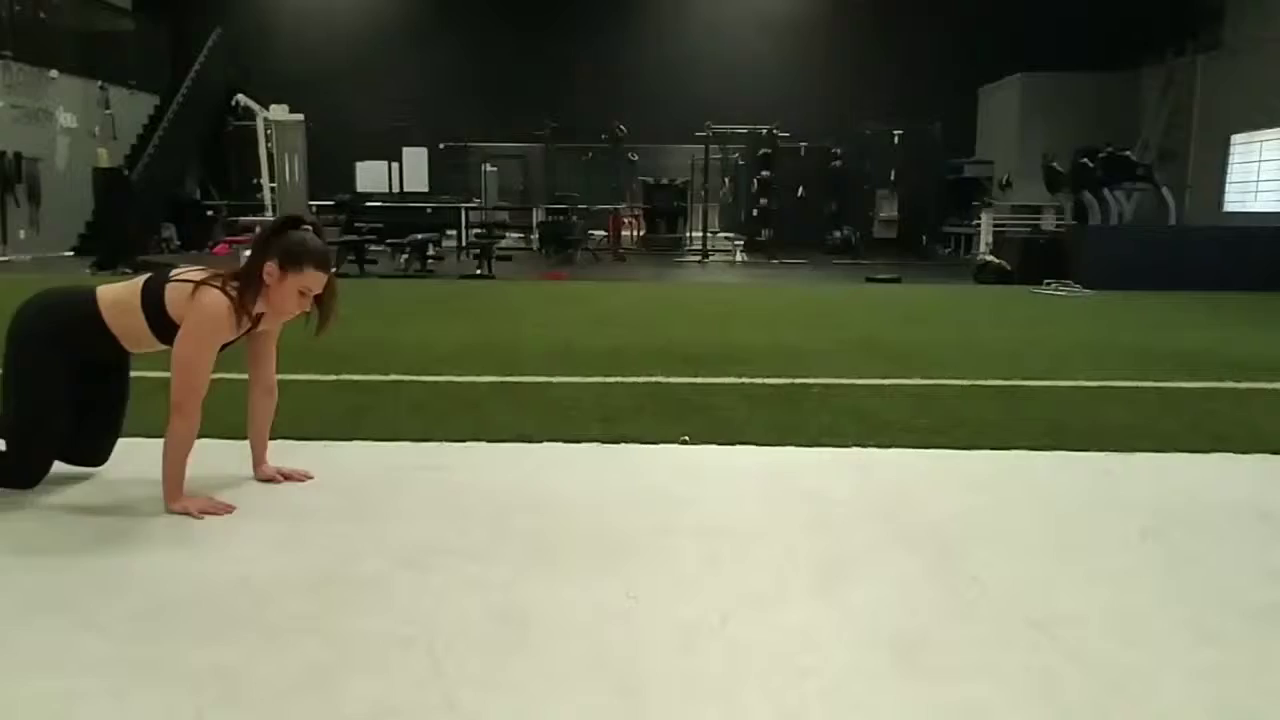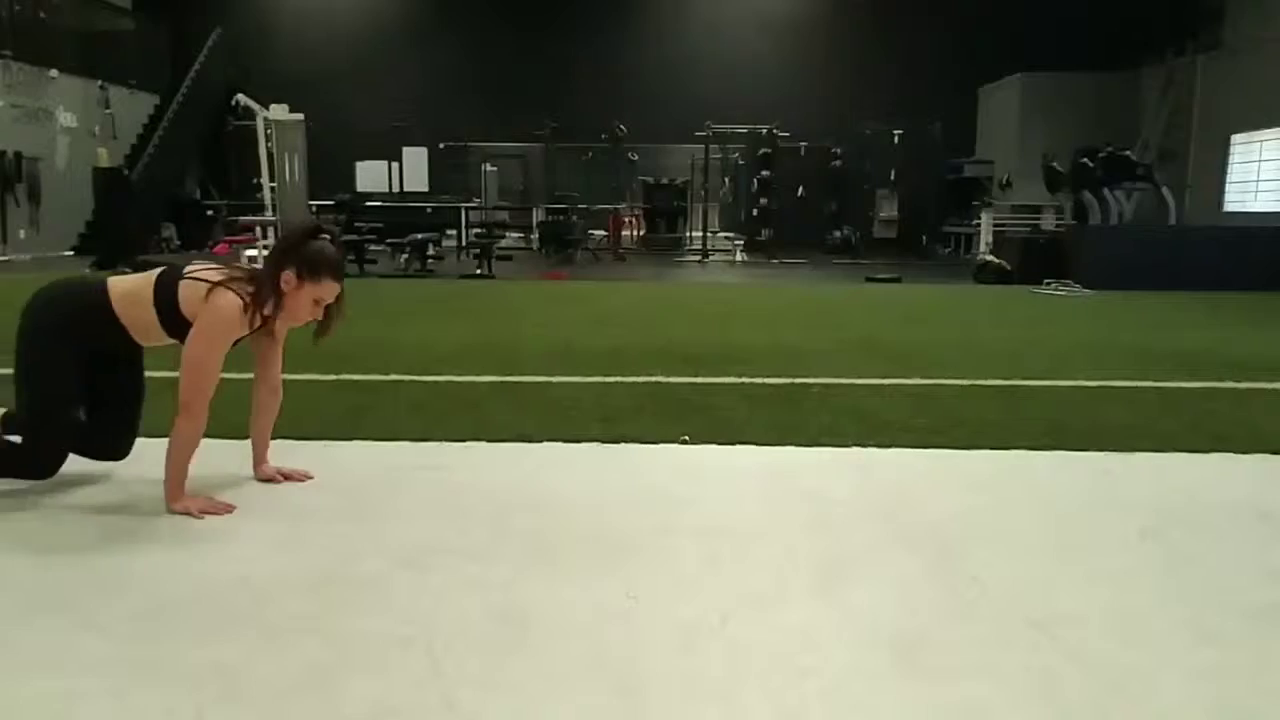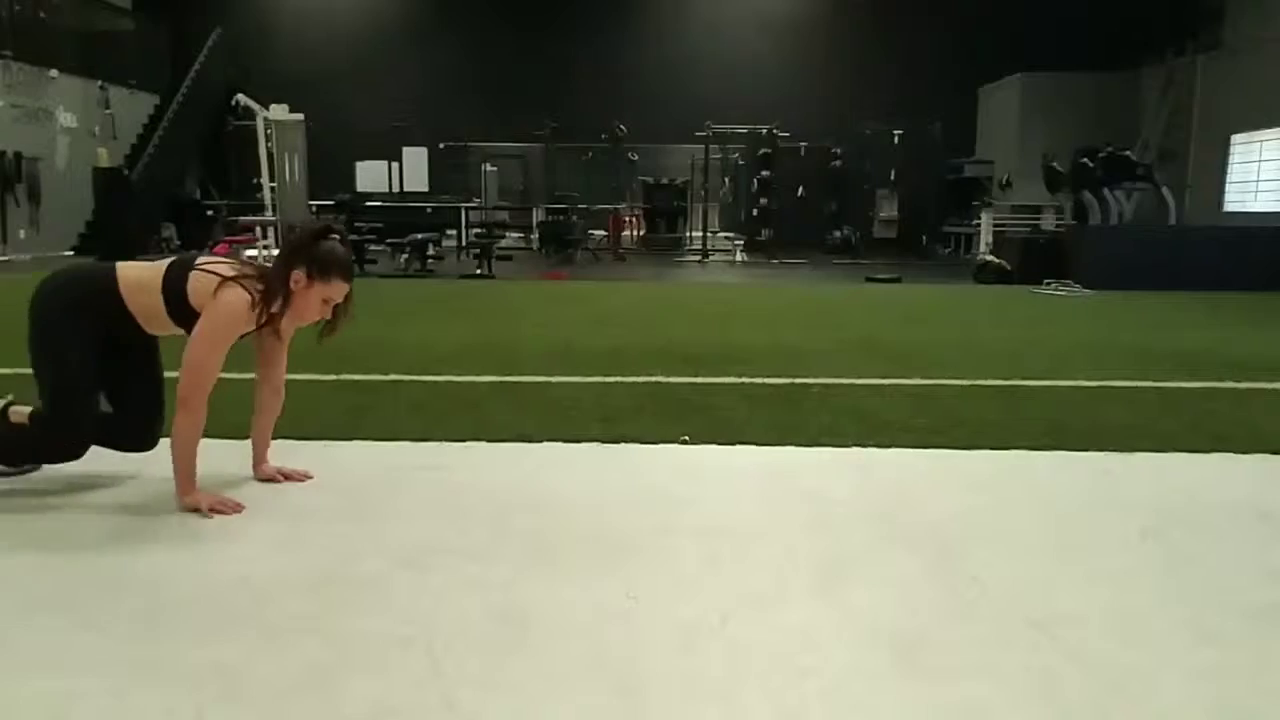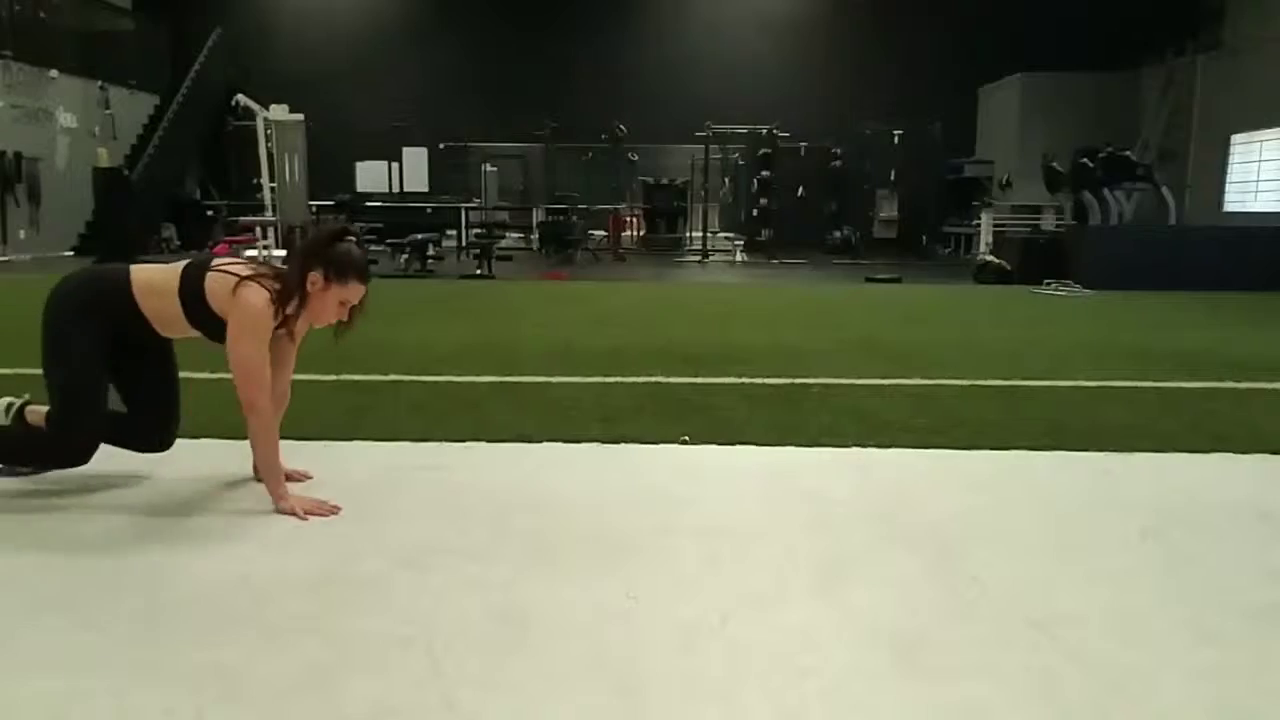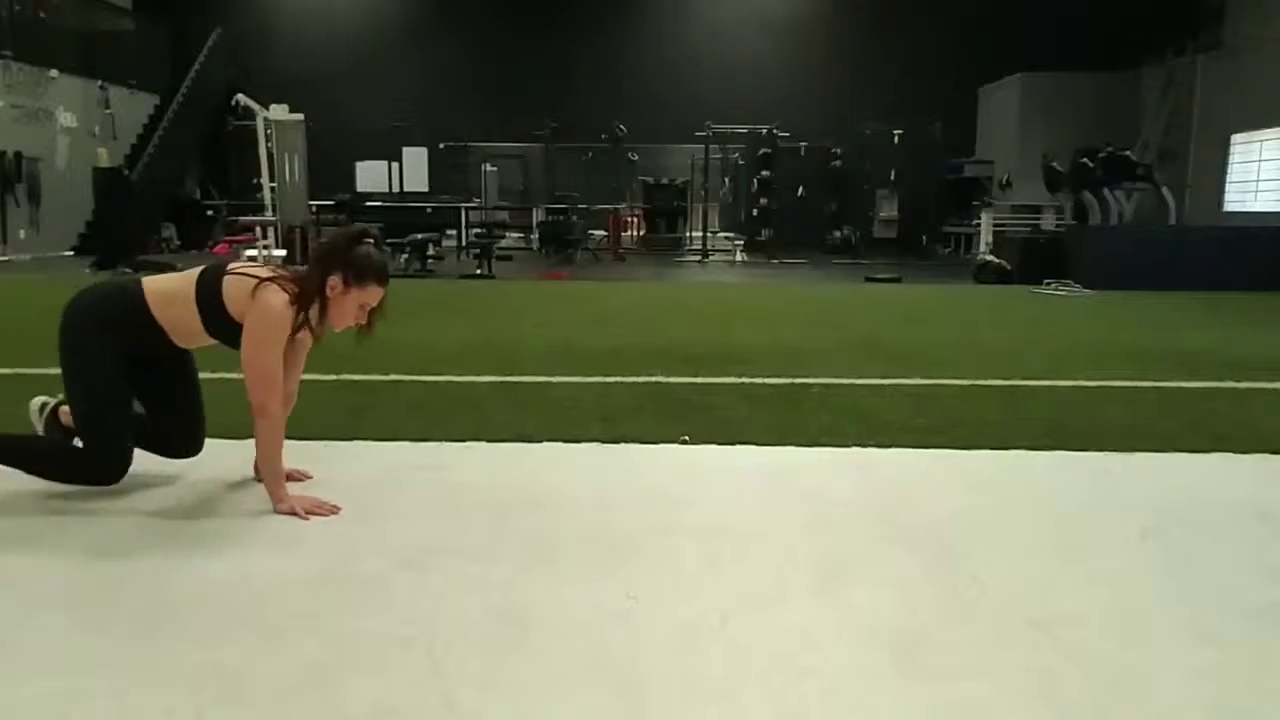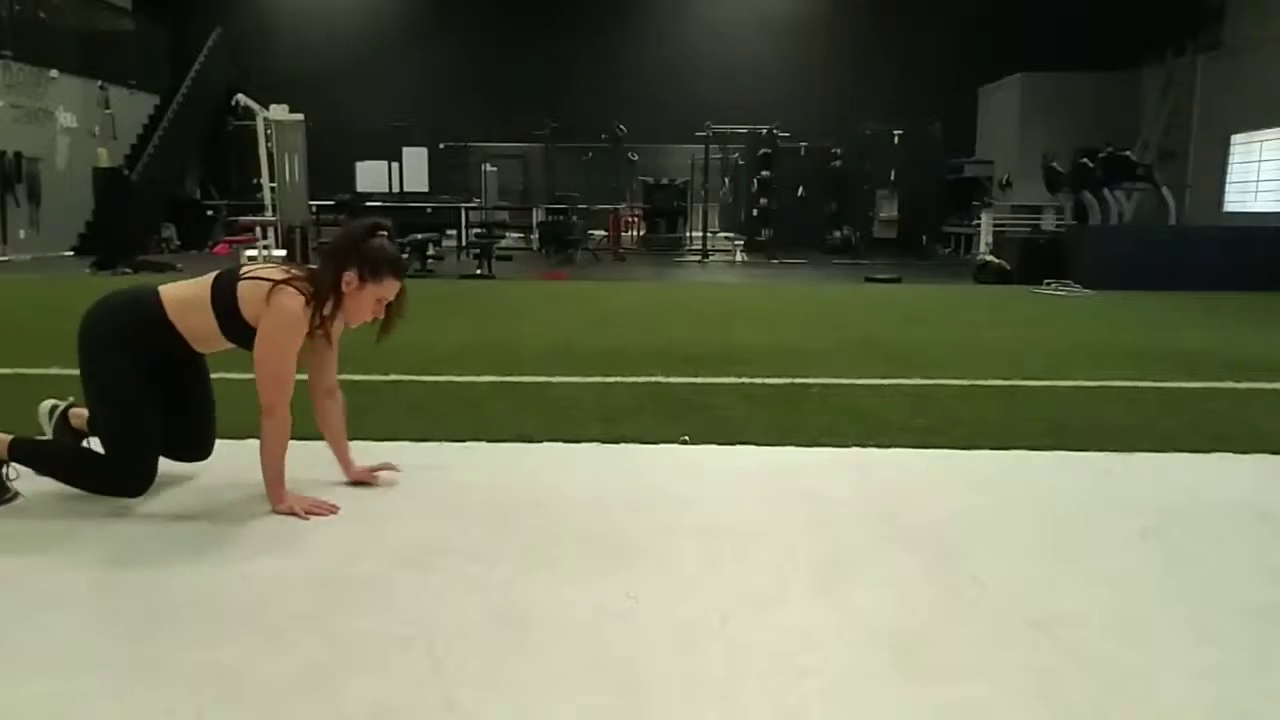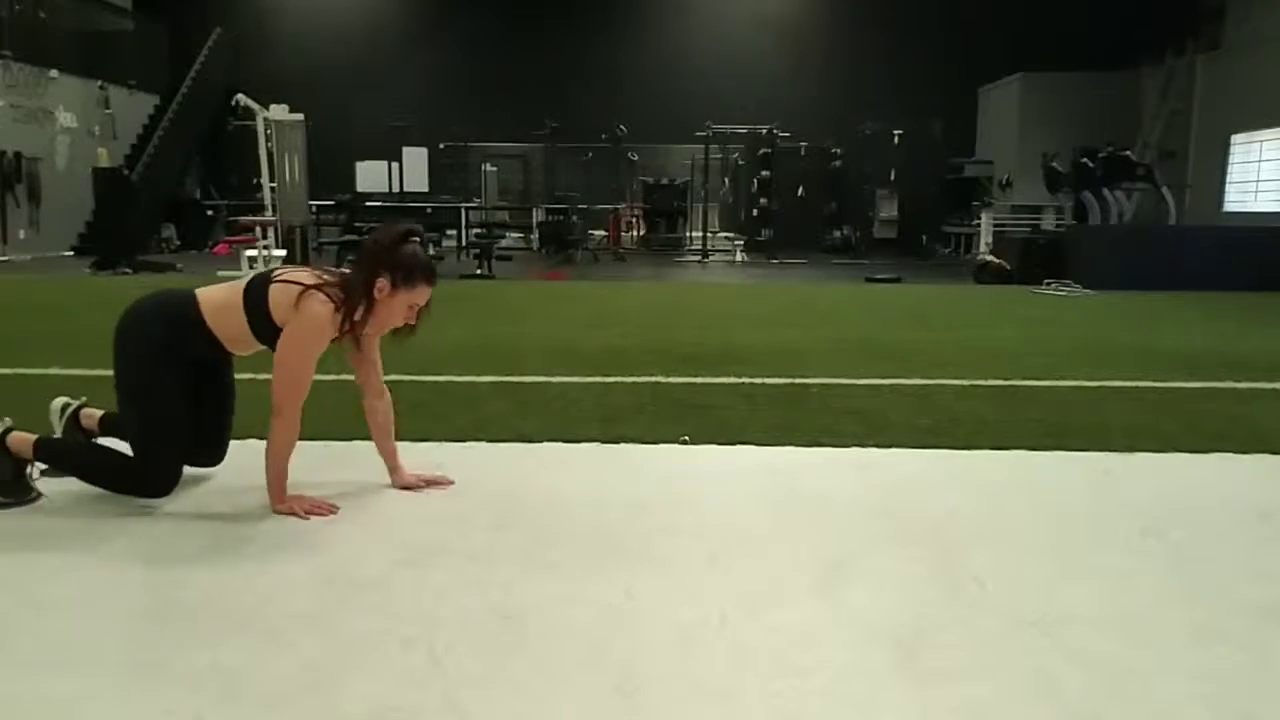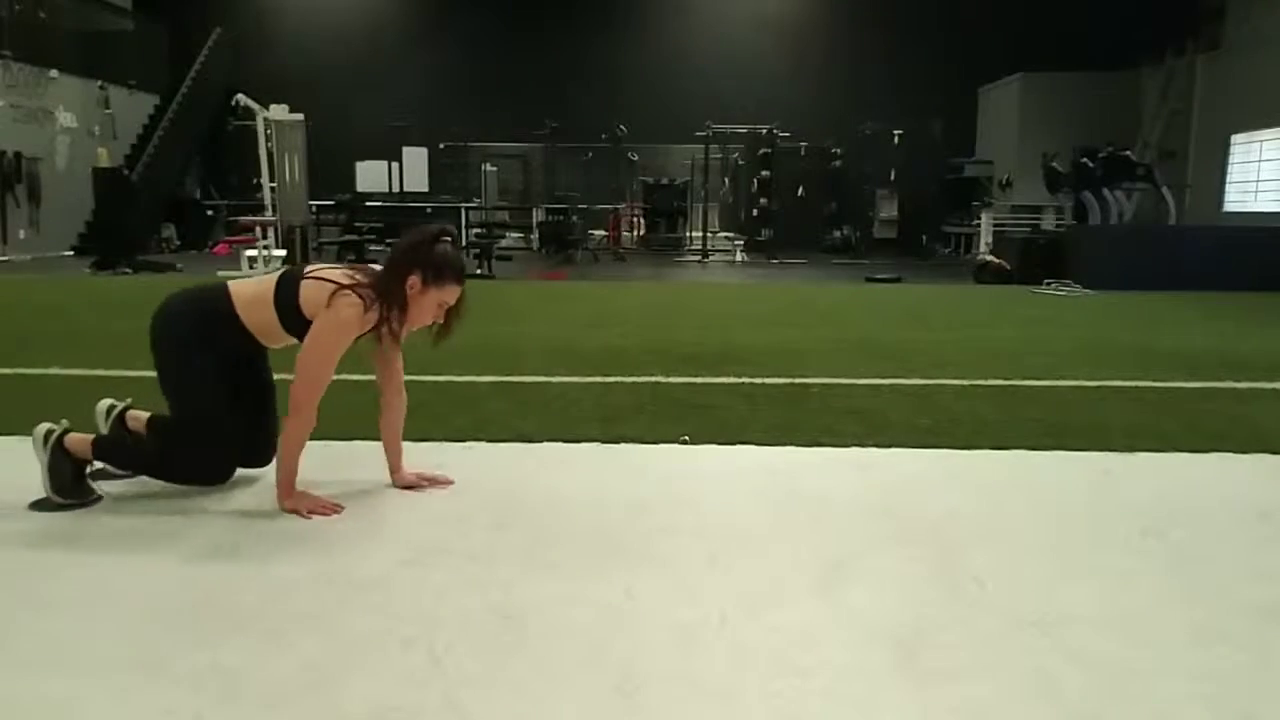
dt=0.1s
person 1, frame 1
left shoulder: (264, 300)
right shoulder: (214, 305)
left elbow: (264, 386)
right elbow: (185, 407)
left wrist: (260, 463)
right wrist: (174, 495)
left hip: (102, 342)
right hip: (49, 328)
left knee: (91, 451)
right knee: (29, 469)
person 1, frame 2
left shoulder: (274, 303)
right shoulder: (228, 307)
left elbow: (269, 387)
right elbow: (191, 408)
left wrist: (261, 463)
right wrist: (176, 495)
left hip: (113, 334)
right hip: (61, 320)
left knee: (110, 445)
right knee: (42, 460)
person 1, frame 3
left shoulder: (280, 301)
right shoulder: (234, 301)
left elbow: (271, 388)
right elbow: (190, 399)
left wrist: (261, 461)
right wrist: (187, 489)
left hip: (123, 320)
right hip: (70, 304)
left knee: (140, 434)
right knee: (69, 439)
person 1, frame 4
left shoulder: (294, 301)
right shoulder: (256, 301)
left elbow: (278, 390)
right elbow: (257, 406)
left wrist: (264, 464)
right wrist: (281, 496)
left hip: (134, 324)
right hip: (82, 308)
left knee: (155, 434)
right knee: (75, 443)
person 1, frame 5
left shoulder: (309, 304)
right shoulder: (274, 304)
left elbow: (287, 392)
right elbow: (267, 408)
left wrist: (266, 463)
right wrist: (280, 495)
left hip: (153, 332)
right hip: (100, 323)
left knee: (183, 442)
right knee: (105, 464)
left ankle: (63, 416)
person 1, frame 6
left shoulder: (324, 302)
right shoulder: (290, 306)
left elbow: (326, 392)
right elbow: (274, 408)
left wrist: (349, 467)
right wrist: (279, 495)
left hip: (166, 341)
right hip: (117, 332)
left knee: (194, 445)
right knee: (130, 477)
left ankle: (71, 419)
person 1, frame 7
left shoulder: (358, 304)
right shoulder: (317, 310)
left elbow: (375, 392)
right elbow: (285, 409)
left wrist: (397, 471)
right wrist: (277, 493)
left hip: (199, 341)
right hip: (153, 332)
left knee: (205, 451)
right knee: (158, 476)
left ankle: (83, 418)
person 1, frame 8
left shoulder: (387, 300)
right shoulder: (349, 307)
left elbow: (392, 392)
right elbow: (302, 407)
left wrist: (398, 471)
right wrist: (288, 492)
left hip: (230, 334)
right hip: (186, 327)
left knee: (255, 450)
right knee: (213, 463)
left ankle: (125, 419)
right ankle: (66, 444)
